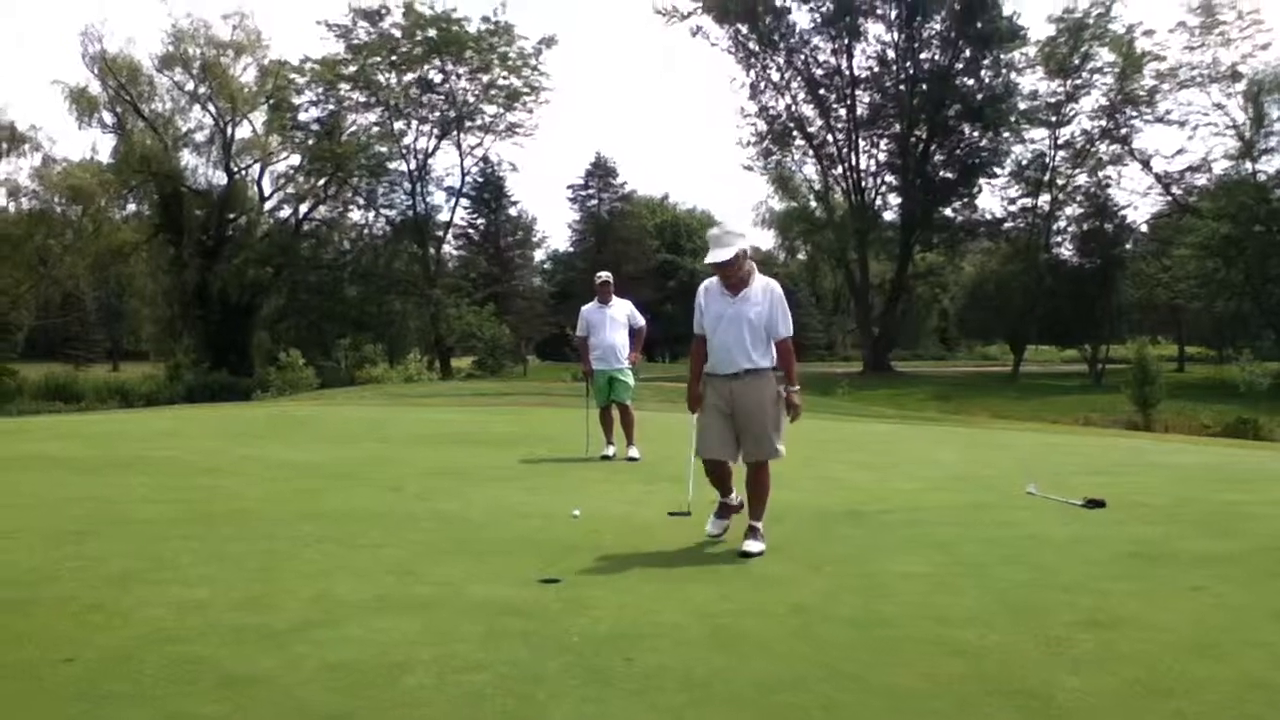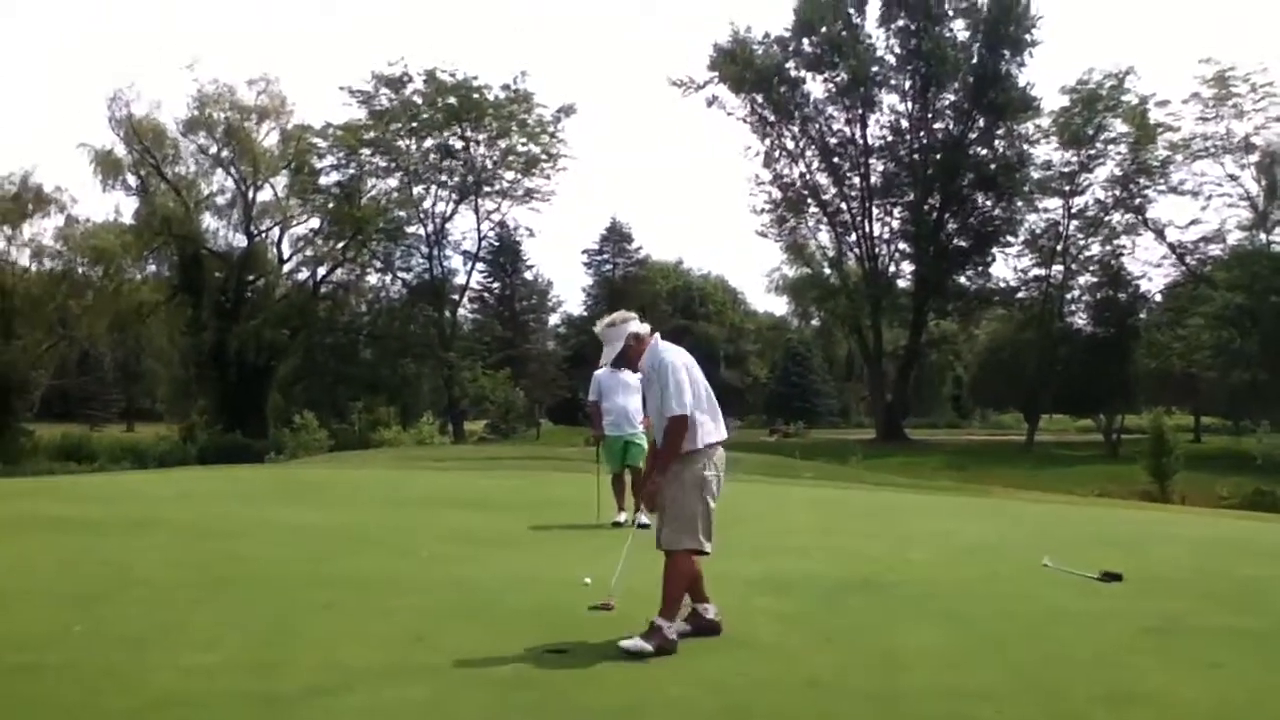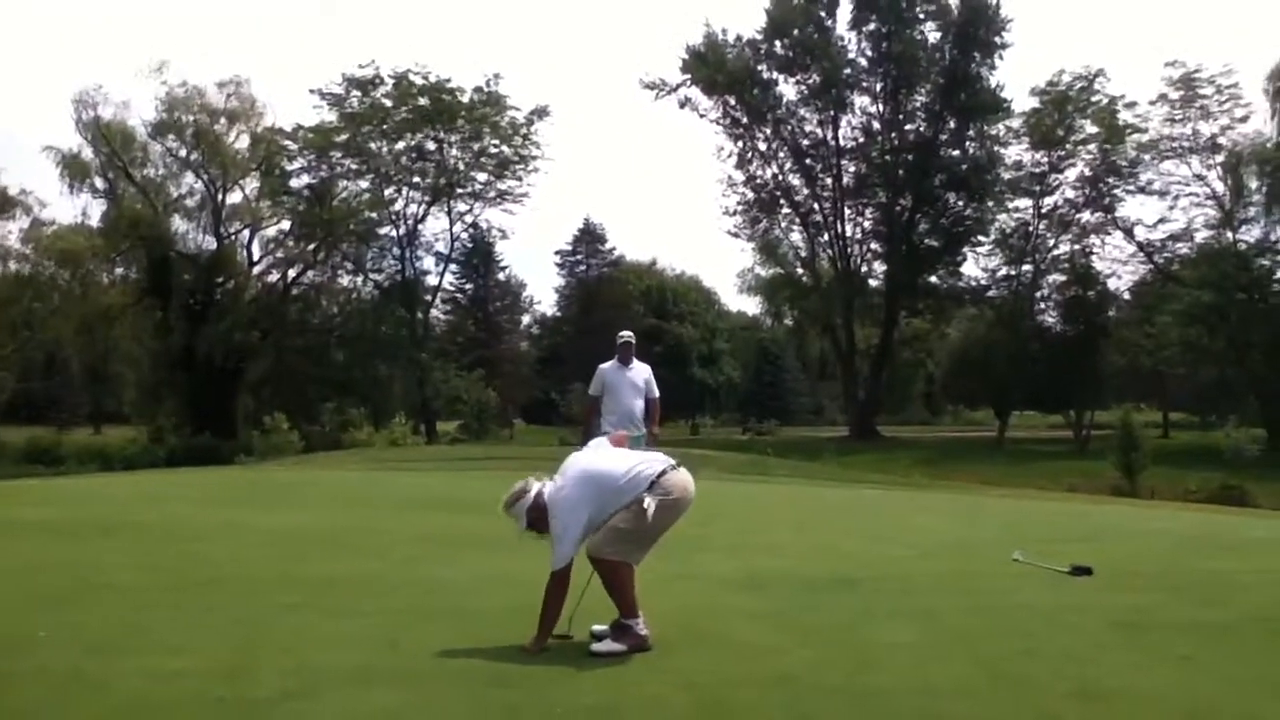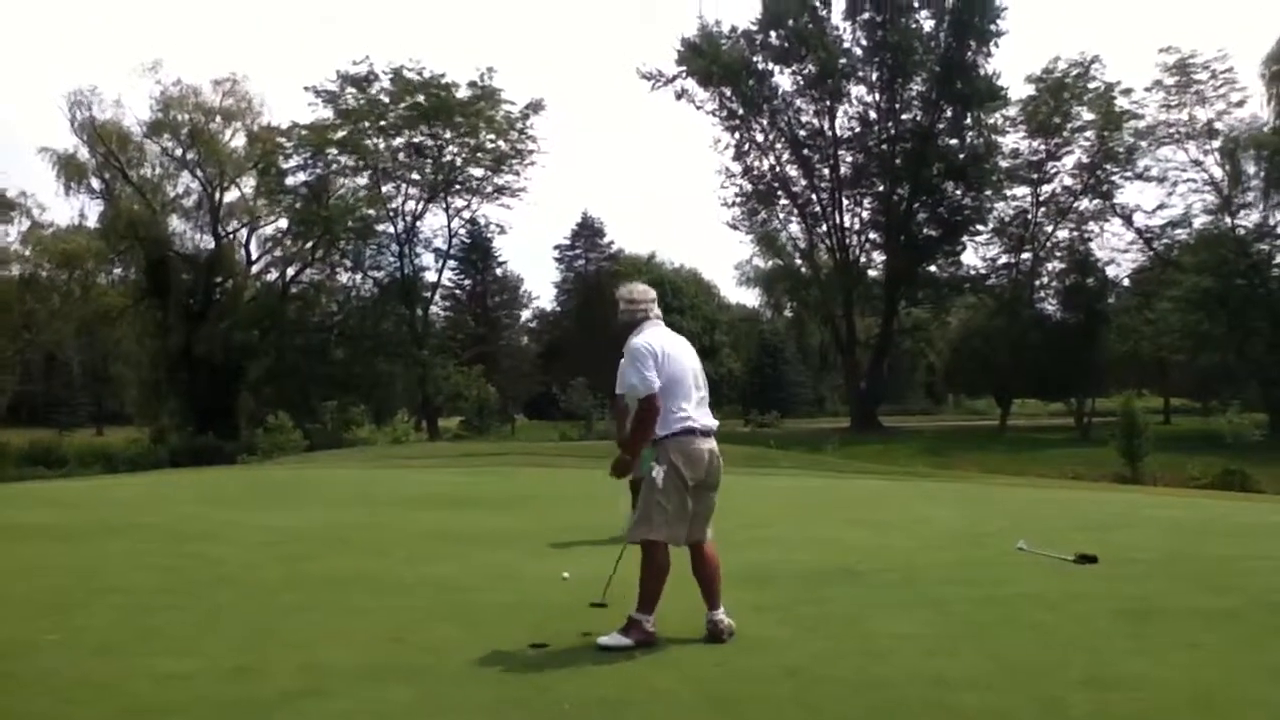
dt=1s
person 1, frame 1
left shoulder: (769, 290)
right shoulder: (706, 291)
left elbow: (784, 343)
right elbow: (700, 341)
left wrist: (792, 388)
right wrist: (693, 384)
left hip: (756, 383)
right hip: (715, 384)
left knee: (757, 459)
right knee: (711, 457)
left ankle: (755, 528)
right ankle: (728, 500)
person 1, frame 2
left shoulder: (668, 361)
right shoulder: (650, 367)
left elbow: (680, 423)
left wrist: (658, 476)
right wrist: (651, 469)
left hip: (698, 458)
right hip: (675, 461)
left knee: (679, 544)
right knee: (674, 543)
left ankle: (664, 629)
right ankle: (704, 612)
person 1, frame 3
left shoulder: (563, 510)
right shoulder: (569, 469)
left elbow: (559, 580)
right elbow: (621, 437)
left wrist: (540, 638)
left hip: (667, 489)
right hip: (675, 477)
left knee: (602, 553)
right knee: (615, 549)
left ankle: (634, 630)
right ankle: (628, 621)
person 1, frame 4
left shoulder: (640, 345)
right shoulder: (679, 341)
left elbow: (650, 406)
left wrist: (627, 454)
left hip: (676, 448)
right hip: (705, 444)
left knee: (653, 536)
right knee: (699, 538)
left ankle: (642, 624)
right ankle: (717, 618)
